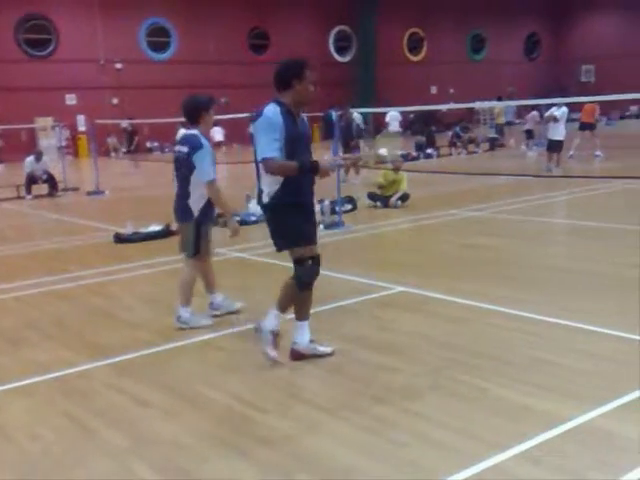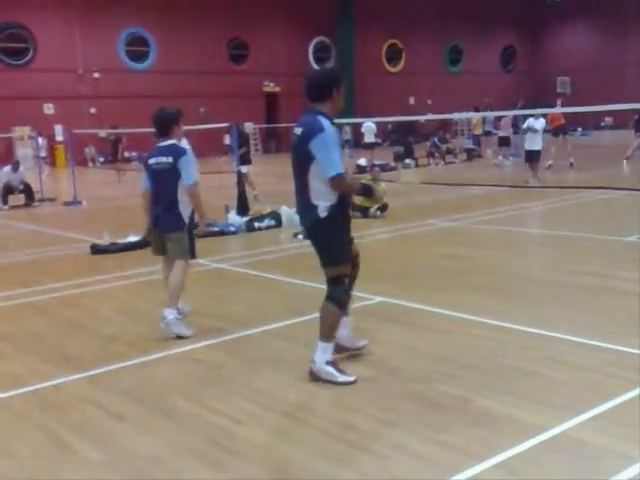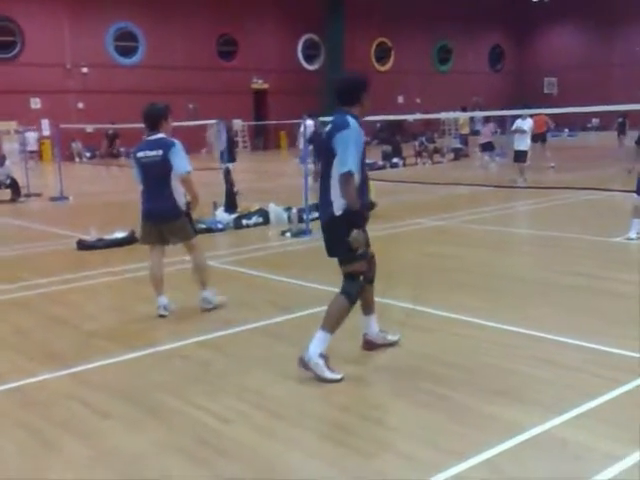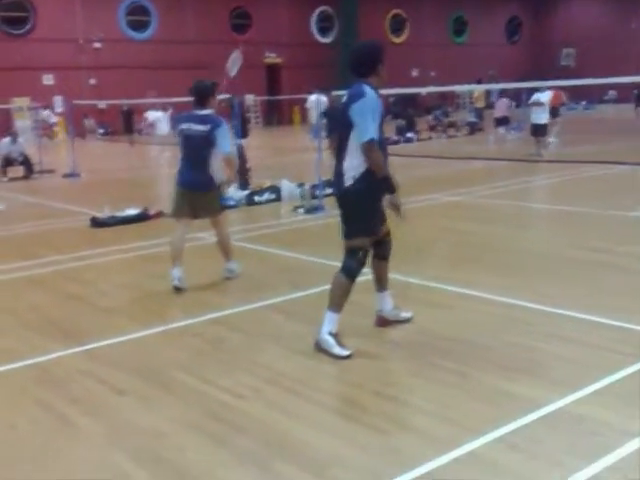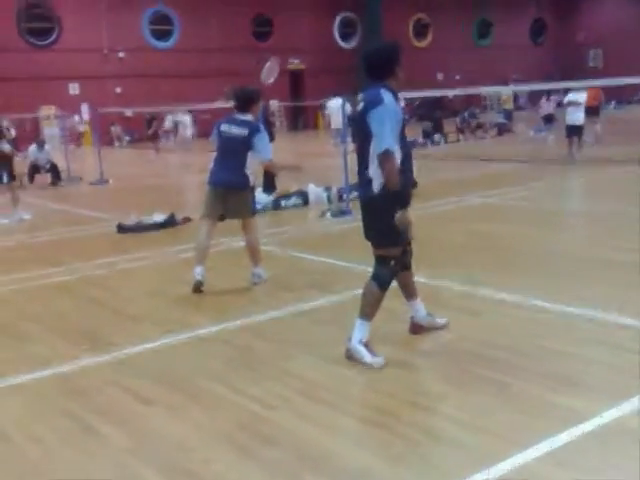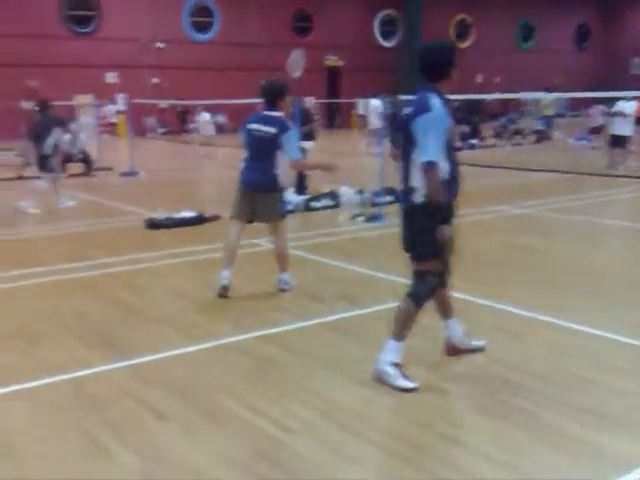
dt=0.5s
person 1, frame 1
left shoulder: (296, 116)
right shoulder: (271, 116)
right elbow: (271, 164)
left wrist: (321, 165)
right wrist: (313, 169)
left hip: (300, 202)
right hip: (282, 204)
left knee: (305, 269)
right knee: (308, 267)
left ankle: (300, 340)
right ankle: (269, 324)
person 1, frame 2
left shoulder: (306, 124)
right shoulder: (323, 129)
right elbow: (338, 181)
left wrist: (354, 185)
right wrist: (366, 190)
left hip: (321, 213)
right hip: (325, 216)
left knee: (350, 264)
right knee: (340, 284)
left ankle: (342, 337)
right ankle: (321, 362)
person 1, frame 3
left shoulder: (339, 125)
right shoulder: (350, 128)
right elbow: (347, 180)
right wrist: (356, 224)
left hip: (340, 214)
right hip: (344, 217)
left knee: (367, 268)
right knee: (354, 283)
left ankle: (372, 334)
right ankle: (315, 353)
person 1, frame 4
left shoulder: (357, 95)
right shoulder: (367, 96)
right elbow: (370, 148)
right wrist: (390, 187)
left hip: (361, 185)
right hip: (359, 187)
left knee: (382, 242)
right knee: (356, 258)
left ankle: (386, 310)
right ankle: (327, 332)
person 1, frame 5
left shoulder: (371, 99)
right shoulder: (385, 102)
right elbow: (386, 157)
right wrist: (398, 204)
left hip: (383, 193)
right hip: (383, 196)
left knee: (402, 254)
right knee: (387, 266)
left ankle: (419, 316)
right ankle: (358, 342)
person 1, frame 6
left shoulder: (422, 104)
right shoulder: (434, 109)
right elbow: (430, 168)
right wrist: (442, 218)
left hip: (426, 203)
right hip: (428, 206)
left knee: (439, 272)
right knee: (425, 283)
left ankle: (455, 337)
right ankle: (388, 362)
person 2, frame 1
left shoulder: (183, 141)
right shoulder: (201, 145)
right elbow: (211, 186)
right wrist: (229, 217)
left hip: (188, 208)
right hip: (195, 211)
left knee: (203, 255)
right knee: (193, 260)
left ankle: (216, 301)
right ankle: (184, 314)
person 2, frame 2
left shoulder: (150, 157)
right shoulder: (182, 153)
left elbow: (146, 193)
right elbow: (192, 189)
left wrist: (150, 220)
right wrist: (202, 216)
left hip: (159, 218)
right hip: (179, 219)
left knee: (169, 262)
right knee: (180, 266)
left ankle: (175, 307)
right ankle: (170, 315)
person 2, frame 3
left shoulder: (138, 151)
right shoulder: (172, 145)
right elbow: (184, 176)
right wrist: (194, 197)
left hip: (149, 210)
right hip: (174, 209)
left knee: (156, 254)
right knee: (194, 249)
left ankle: (162, 301)
right ankle: (206, 295)
person 2, frame 4
left shoulder: (181, 120)
right shoulder: (217, 123)
right elbow: (228, 157)
right wrist: (232, 173)
left hip: (185, 181)
right hip: (208, 182)
left knee: (181, 226)
right knee: (219, 223)
left ankle: (176, 273)
right ankle: (230, 265)
person 2, frame 5
left shoulder: (222, 123)
right shoulder: (255, 129)
right elbow: (267, 163)
left hip: (217, 180)
right hip: (239, 183)
left knee: (206, 225)
right knee: (249, 226)
left ankle: (198, 272)
right ankle: (257, 271)
person 2, frame 6
left shoulder: (250, 120)
right shoulder: (284, 127)
right elbow: (296, 164)
right wrist: (322, 166)
left hip: (247, 181)
right hip: (269, 185)
left knee: (236, 227)
right knee: (278, 229)
left ankle: (225, 277)
right ankle: (284, 277)
